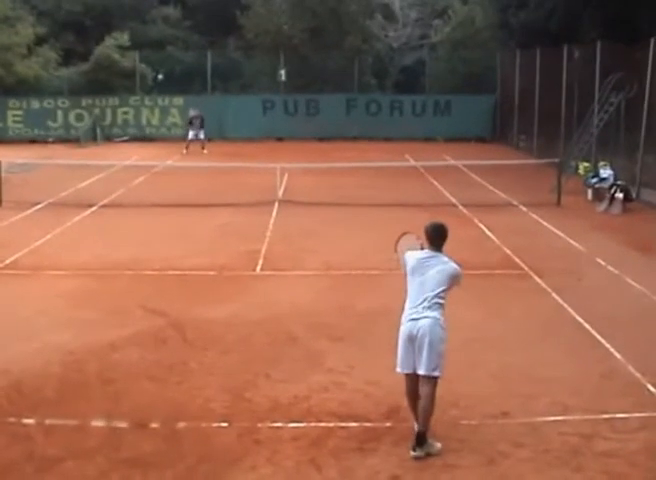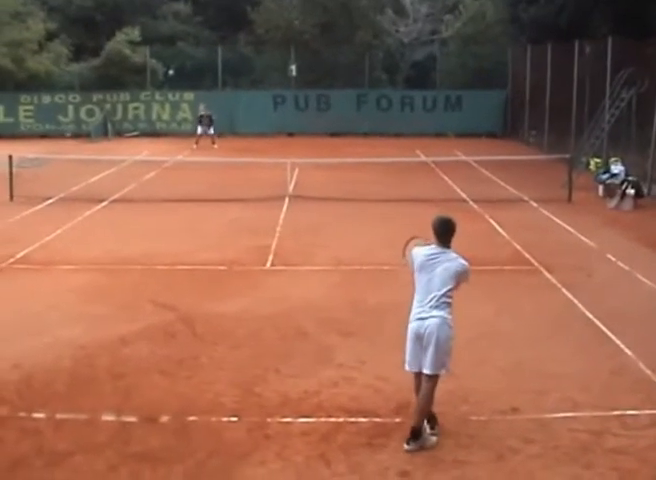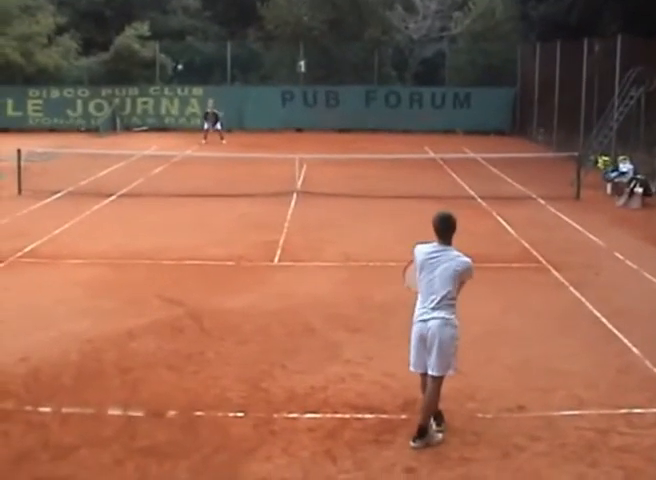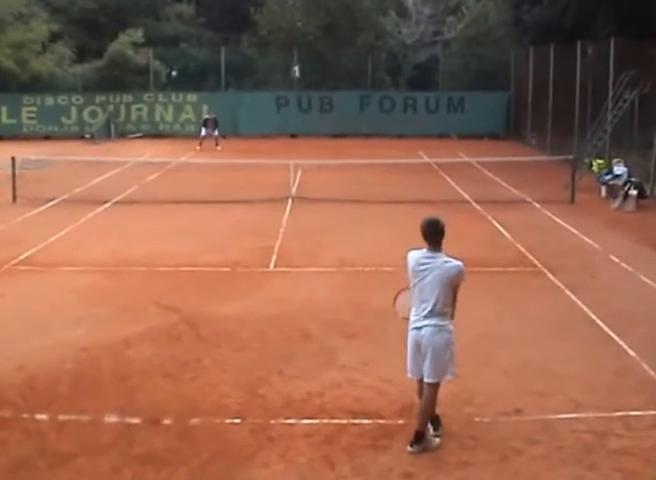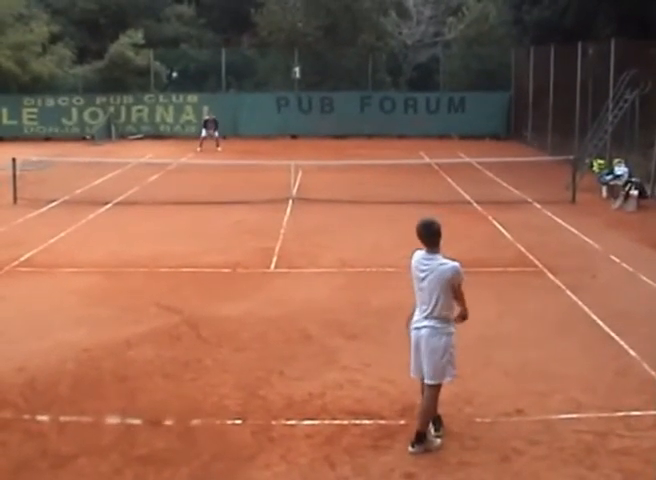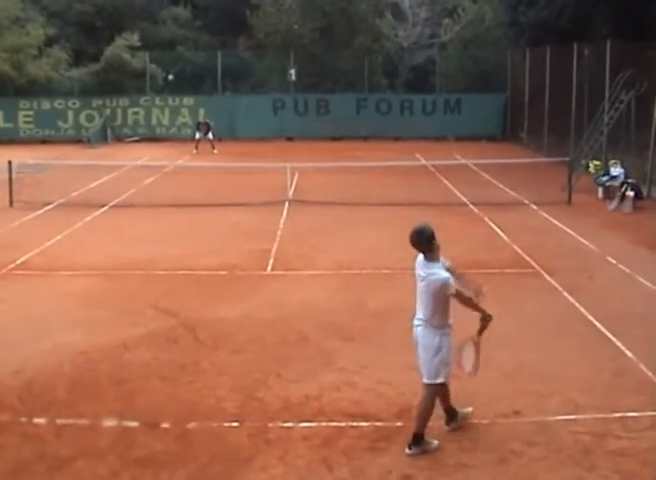
dt=0.4s
person 1, frame 1
left shoulder: (410, 257)
right shoulder: (453, 269)
left hip: (409, 322)
right hip: (431, 325)
left knee: (411, 379)
right knee: (427, 383)
left ankle: (420, 425)
right ankle: (421, 442)
person 1, frame 2
left shoulder: (417, 253)
right shoulder: (461, 266)
left hip: (417, 321)
right hip: (439, 323)
left knee: (419, 377)
right knee: (429, 380)
left ankle: (429, 418)
right ankle: (415, 436)
person 1, frame 3
left shoulder: (419, 251)
right shoulder: (464, 263)
left hip: (421, 320)
right hip: (443, 324)
left knee: (426, 376)
right knee: (434, 380)
left ankle: (435, 415)
right ankle: (421, 434)
person 1, frame 4
left shoulder: (412, 258)
right shoulder: (455, 267)
right elbow: (453, 296)
left hip: (416, 327)
right hip: (438, 330)
left knee: (423, 382)
right knee: (431, 385)
left ankle: (432, 420)
right ankle: (418, 439)
person 1, frame 5
left shoulder: (416, 259)
right shoulder: (451, 268)
right elbow: (457, 294)
right wrist: (464, 311)
left hip: (418, 327)
right hip: (438, 332)
left knee: (427, 383)
right knee: (432, 386)
left ankle: (435, 422)
right ankle: (419, 440)
person 1, frame 6
left shoulder: (423, 259)
right shoulder: (439, 278)
right elbow: (463, 298)
left wrist: (461, 277)
right wrist: (484, 314)
left hip: (426, 328)
right hip: (433, 333)
left knee: (440, 377)
right knee: (432, 387)
left ankle: (452, 415)
right ankle: (416, 442)
